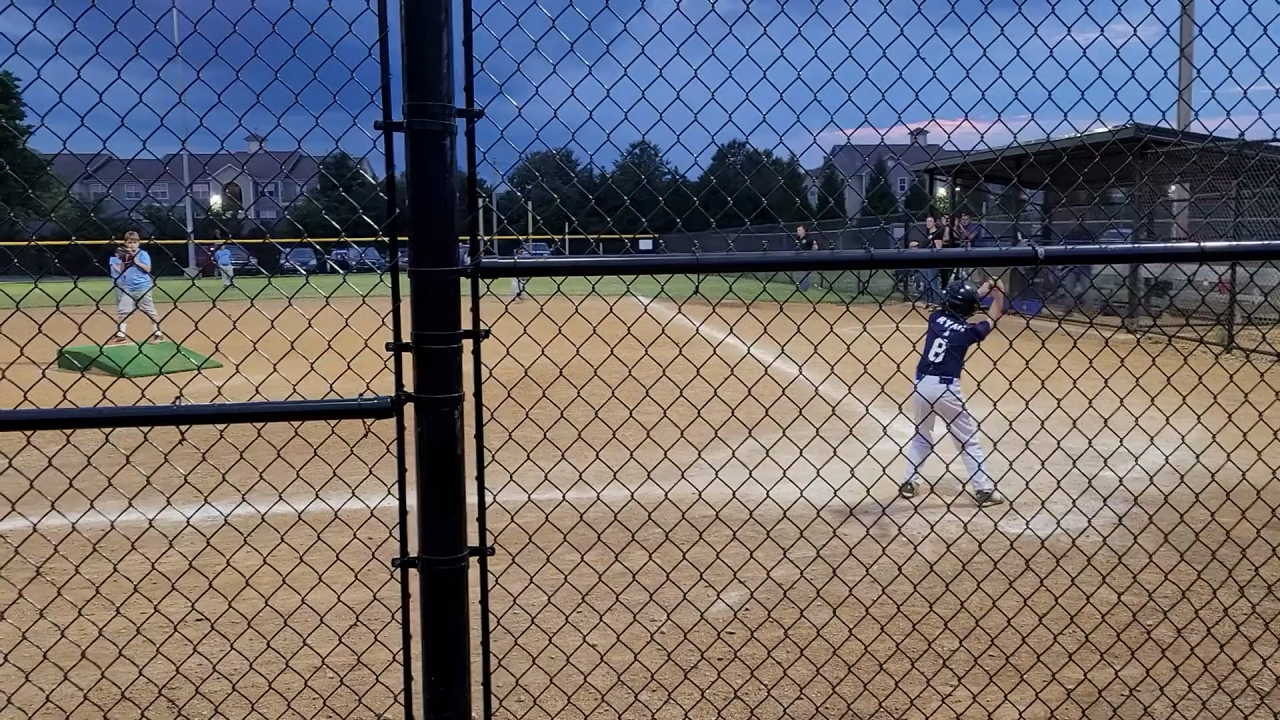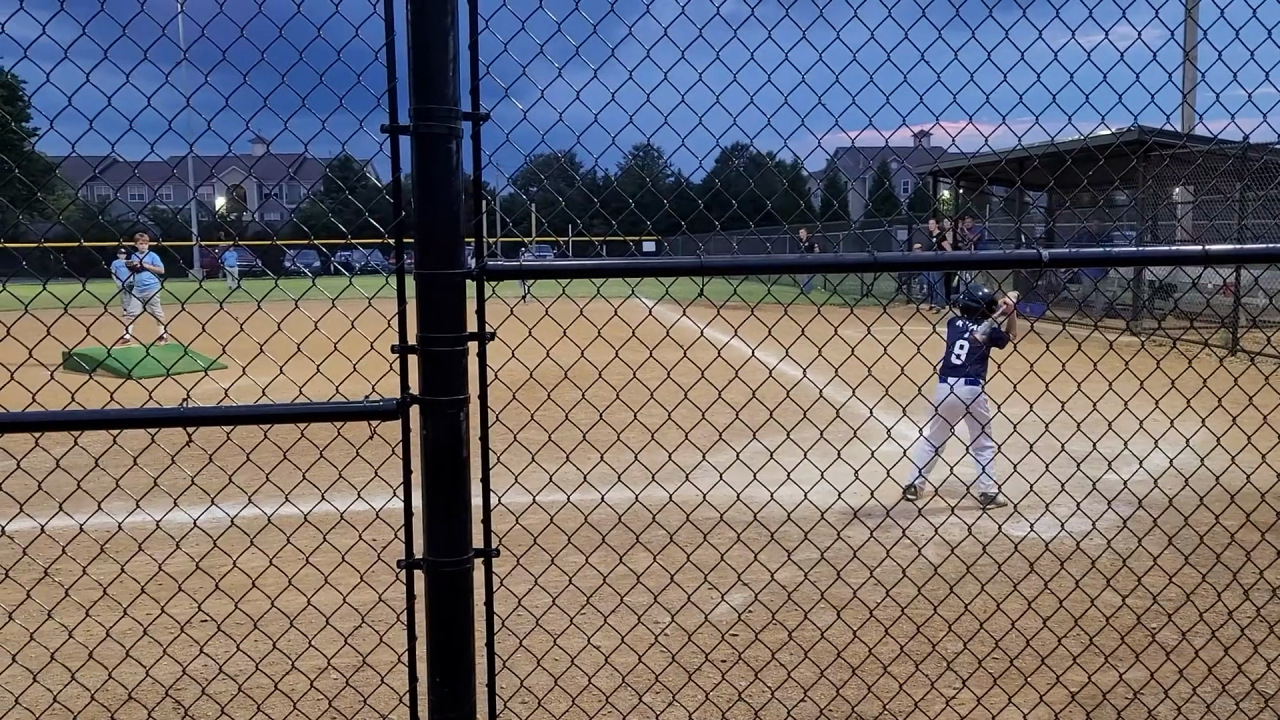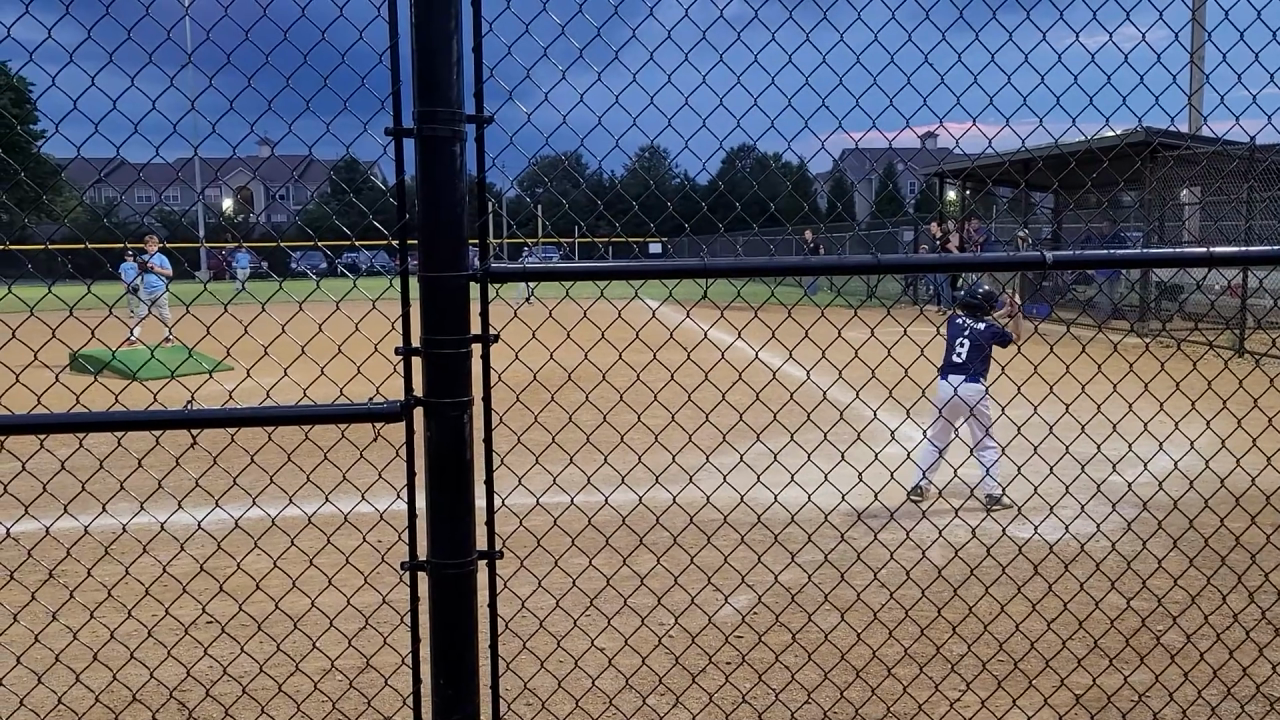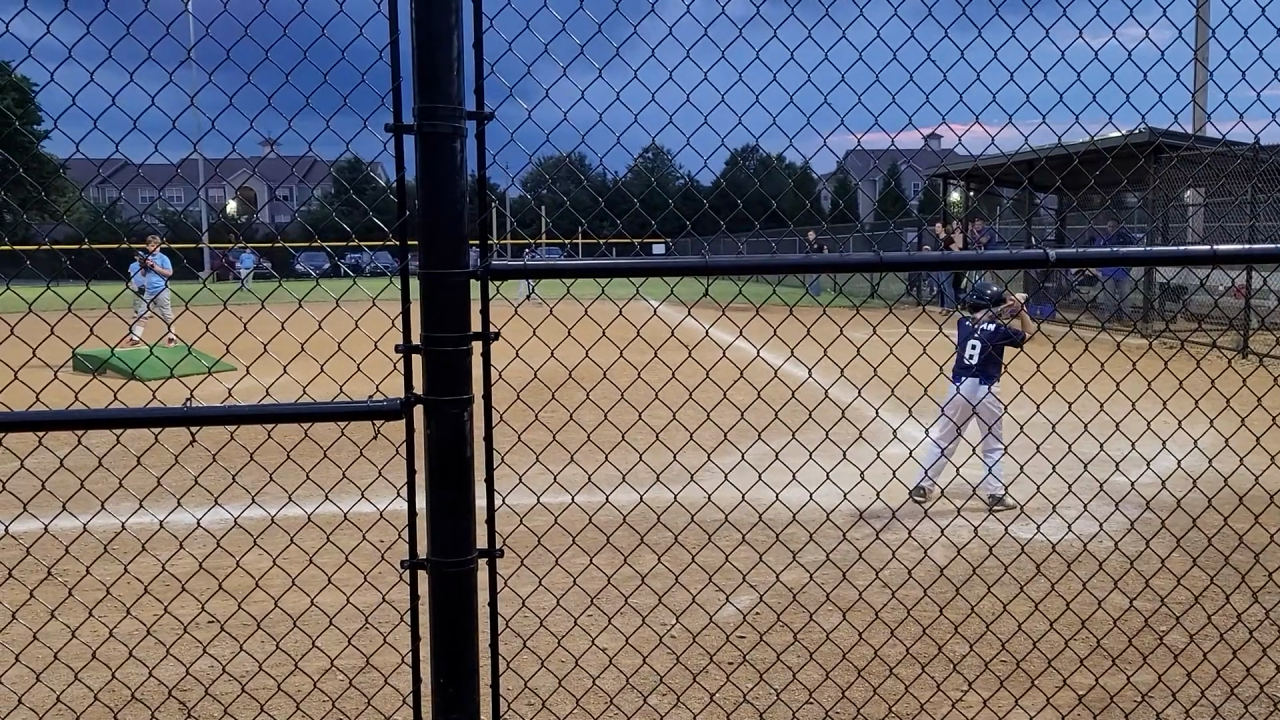
dt=0.5s
person 1, frame 1
left shoulder: (936, 318)
right shoulder: (969, 331)
left elbow: (954, 305)
right elbow: (992, 319)
left wrist: (981, 291)
right wrist: (999, 293)
left hip: (922, 384)
right hip: (946, 388)
left knee: (920, 436)
right knee: (969, 440)
left ankle: (908, 483)
right ankle: (984, 490)
person 1, frame 2
left shoulder: (953, 323)
right shoulder: (988, 332)
right elbow: (1011, 336)
left wrist: (1000, 304)
right wrist: (1011, 310)
left hip: (945, 386)
right hip: (972, 389)
left knee: (932, 438)
right knee: (984, 444)
left ankle: (913, 485)
right ankle: (988, 493)
person 1, frame 3
left shoulder: (954, 320)
right shoulder: (990, 330)
right elbow: (1016, 337)
left wrist: (1005, 311)
right wrist: (1016, 310)
left hip: (946, 385)
right hip: (973, 388)
left knee: (935, 439)
right knee: (986, 444)
left ankle: (920, 487)
right ankle: (993, 495)
person 1, frame 4
left shoulder: (964, 323)
right shoulder: (1000, 330)
right elbow: (1029, 334)
left wrist: (1010, 307)
right wrist: (1020, 309)
left hip: (959, 387)
right hip: (985, 390)
left knee: (942, 440)
right knee: (993, 445)
left ankle: (923, 487)
right ankle: (996, 495)
